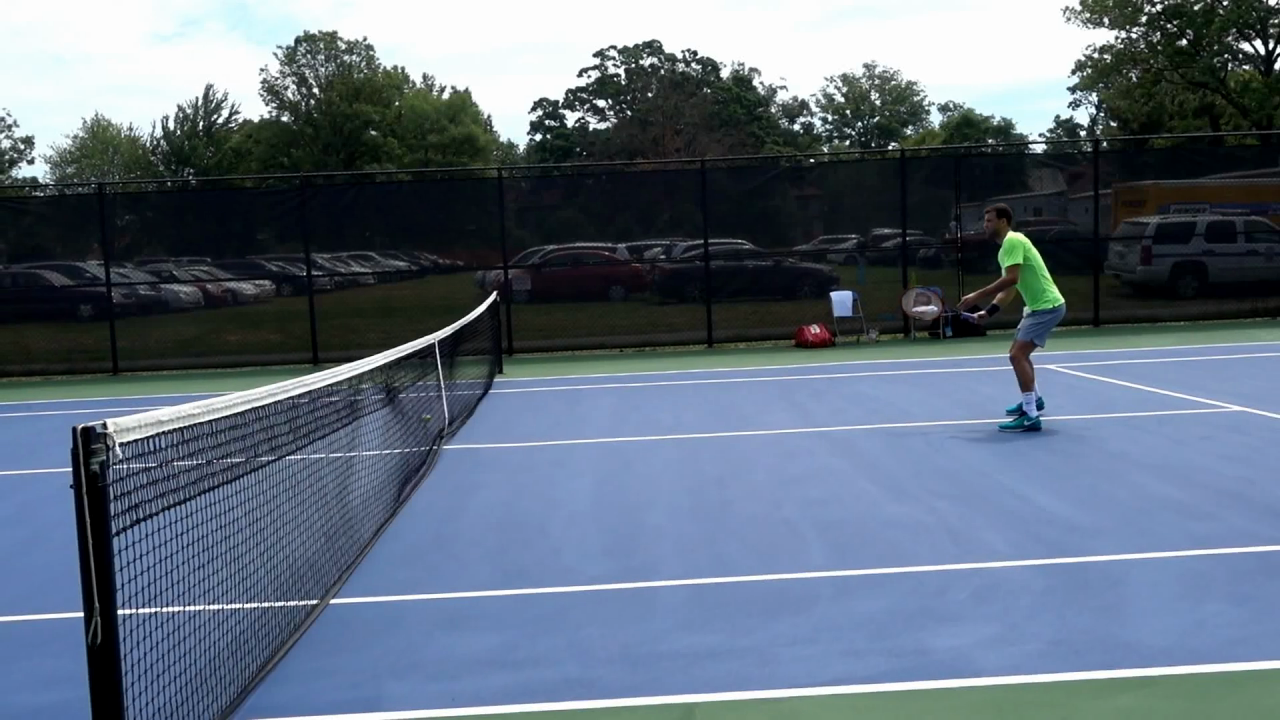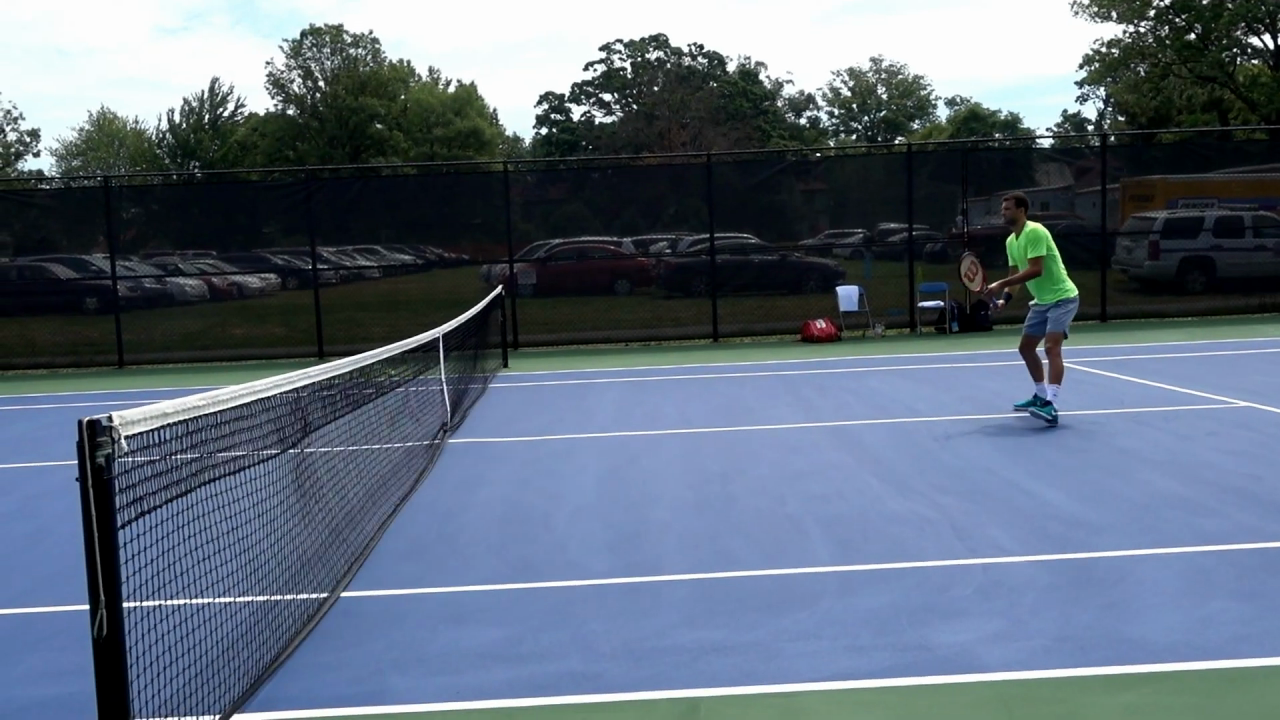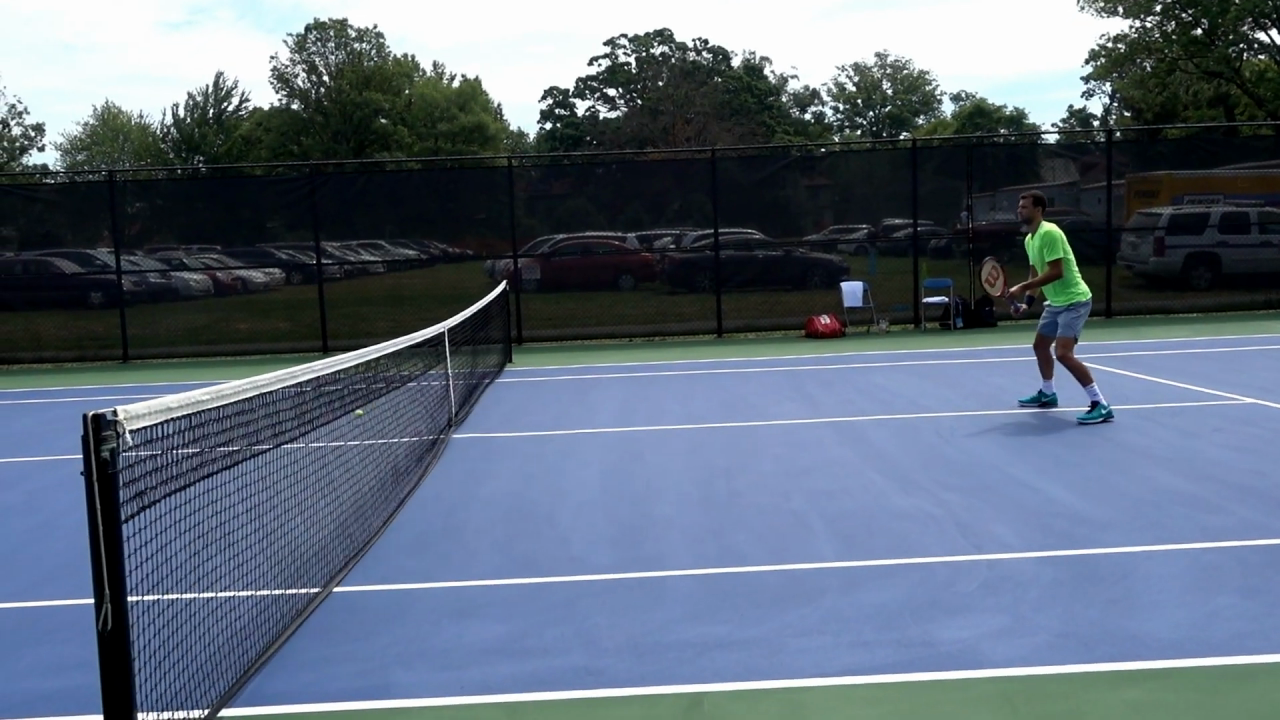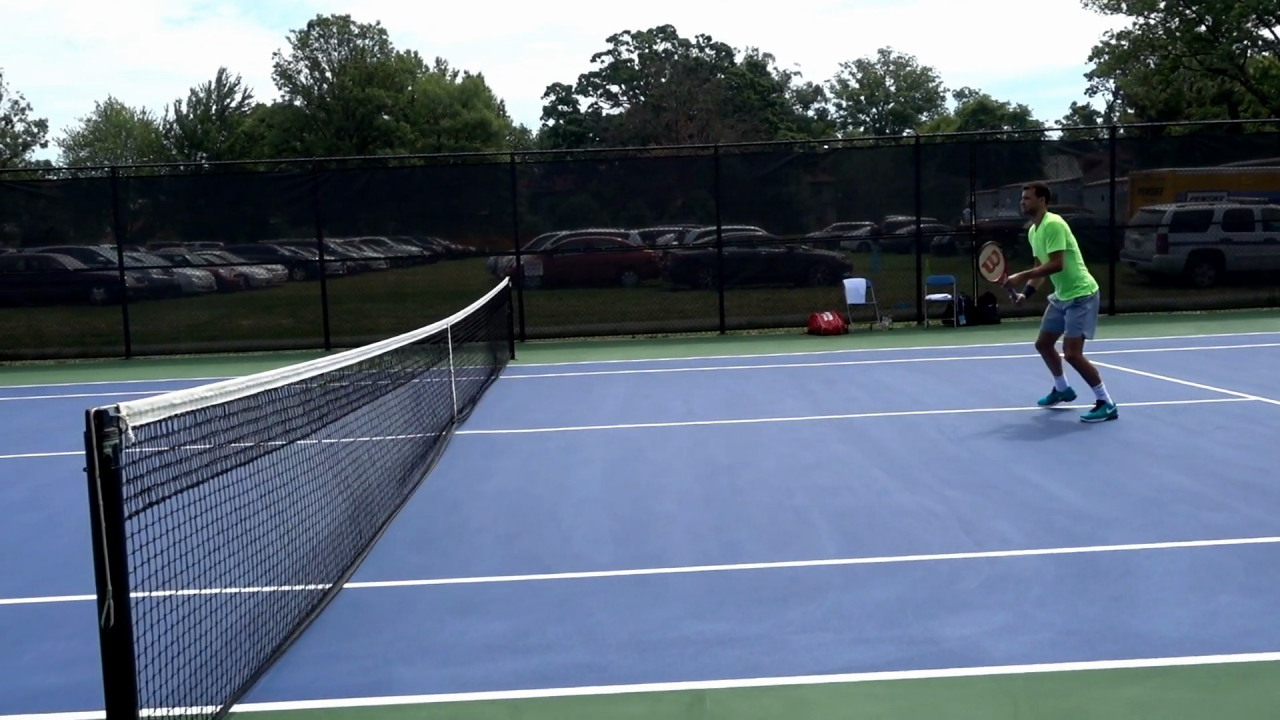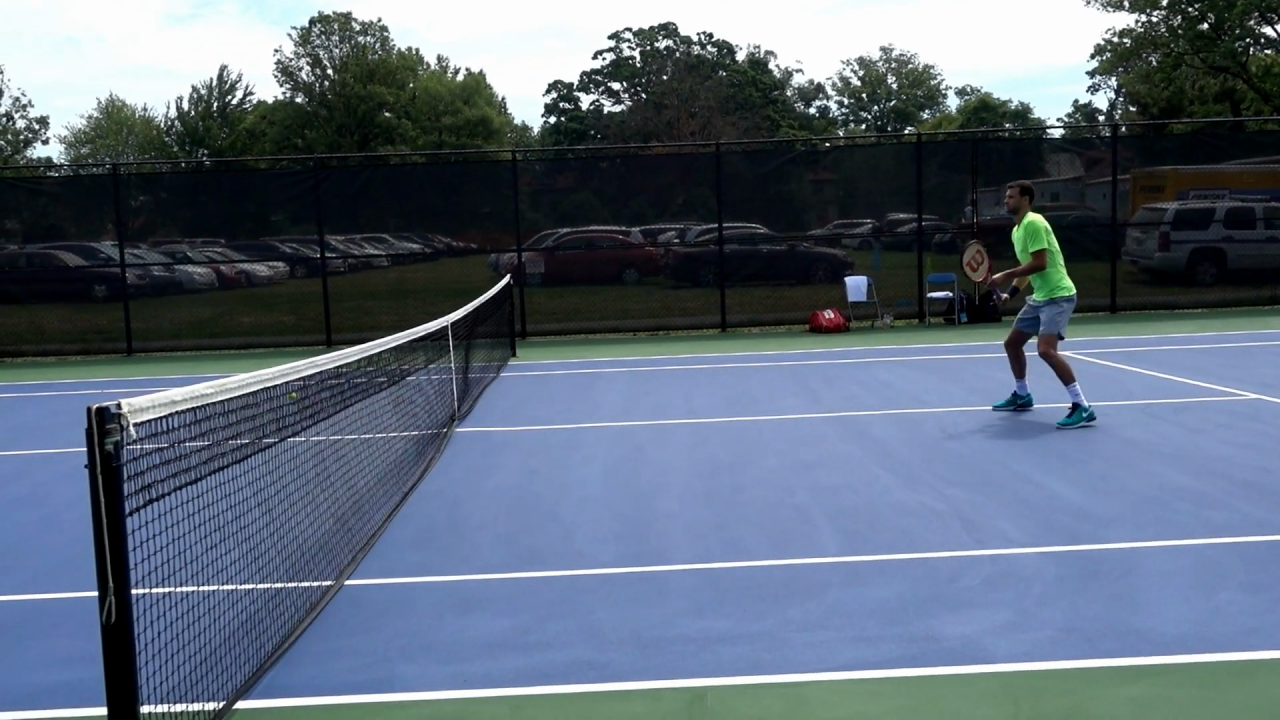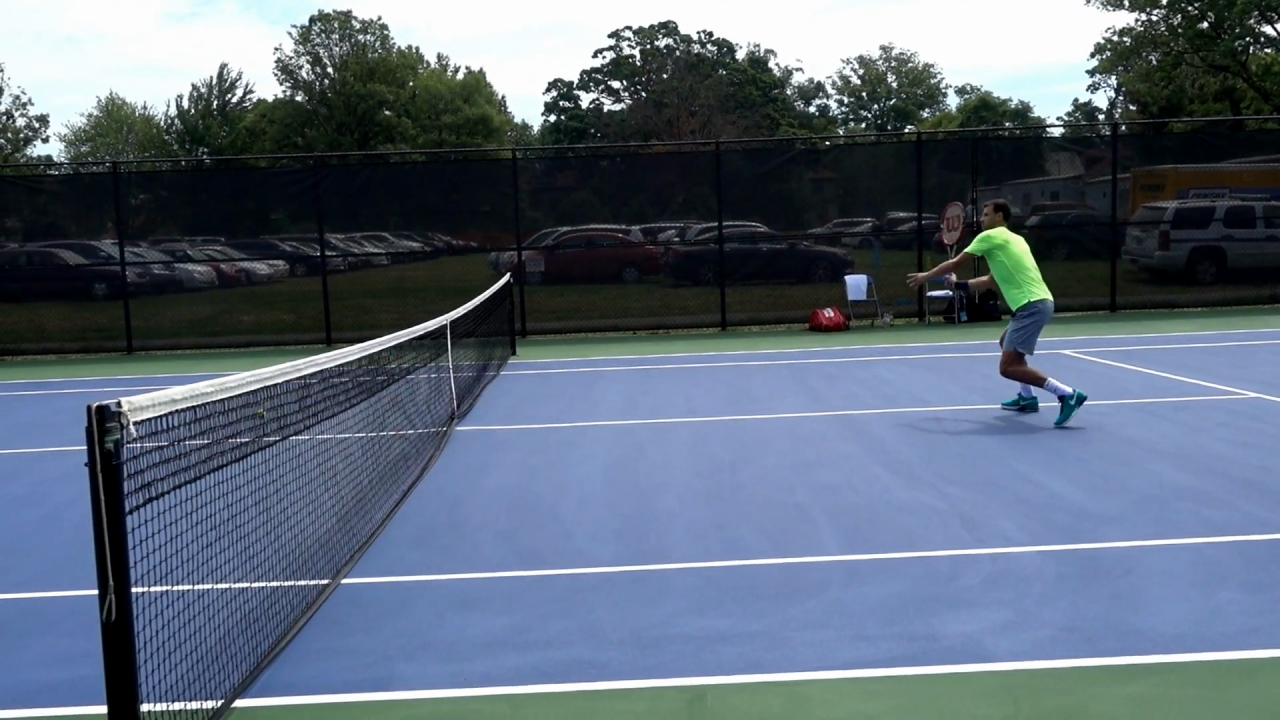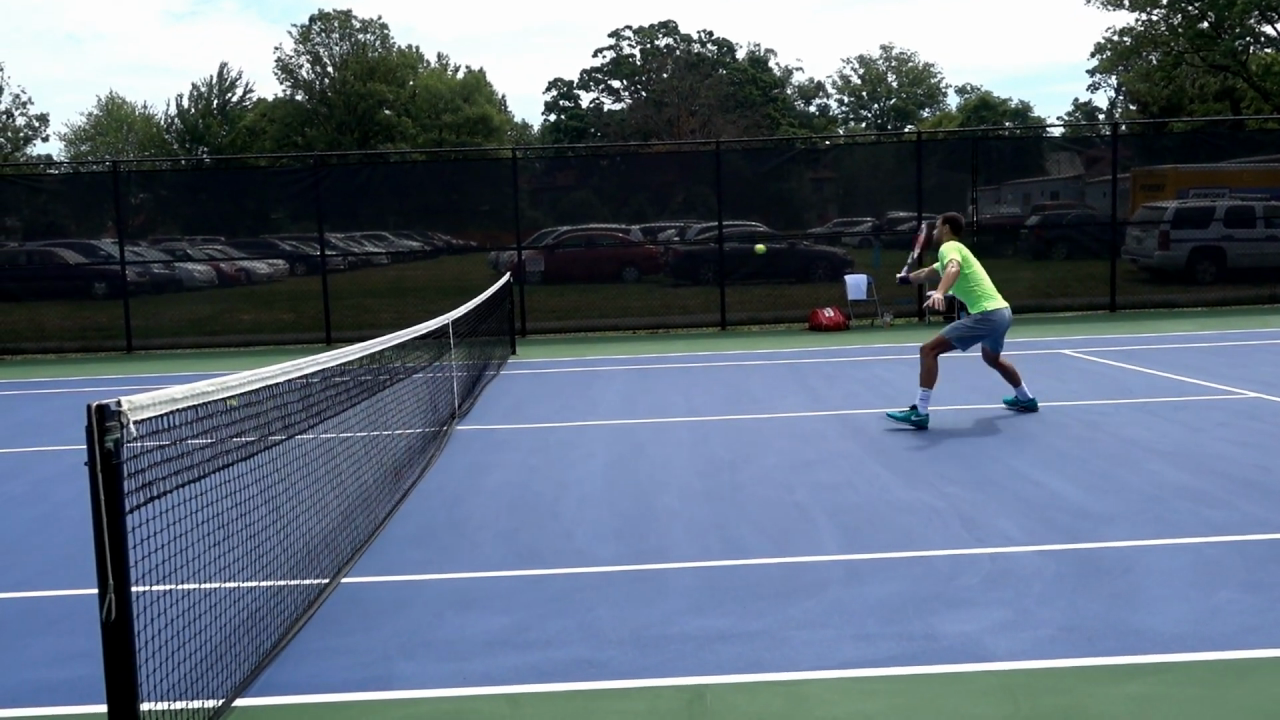
dt=0.3s
person 1, frame 1
left shoulder: (1013, 240)
right shoulder: (1004, 250)
left elbow: (1011, 279)
right elbow: (1007, 289)
left wrist: (977, 296)
right wrist: (988, 312)
left hip: (1047, 306)
right hip: (1039, 307)
left knee: (1017, 355)
right knee: (1020, 353)
left ankle: (1030, 416)
right ankle: (1034, 399)
person 1, frame 2
left shoulder: (1034, 231)
right shoulder: (1011, 241)
left elbow: (1036, 269)
right elbow: (1015, 275)
left wrist: (1000, 285)
right wrist: (1004, 299)
left hip: (1062, 297)
right hip: (1042, 300)
left knee: (1052, 348)
right knee: (1025, 348)
left ankle: (1051, 407)
right ankle: (1043, 396)
person 1, frame 3
left shoulder: (1050, 232)
right shoulder: (1029, 239)
left elbow: (1057, 272)
right elbow: (1036, 275)
left wrist: (1022, 288)
right wrist: (1027, 302)
left hip: (1074, 300)
right hip: (1056, 302)
left knee: (1063, 353)
right knee: (1040, 346)
left ankle: (1100, 404)
right ankle: (1047, 394)
person 1, frame 4
left shoulder: (1053, 223)
right shoulder: (1032, 230)
left elbow: (1056, 265)
right elbow: (1040, 267)
left wrist: (1020, 277)
right wrist: (1025, 292)
left hip: (1082, 296)
right hip: (1061, 296)
left knee: (1072, 353)
right knee: (1043, 344)
left ankle: (1106, 403)
right ankle: (1062, 389)
person 1, frame 5
left shoulder: (1033, 222)
right shoulder: (1017, 231)
left elbow: (1039, 263)
left wrist: (1005, 275)
right wrist: (1010, 293)
left hip: (1058, 297)
right hip: (1040, 297)
left knee: (1046, 350)
right knee: (1011, 344)
left ankle: (1081, 406)
right ankle: (1022, 395)
person 1, frame 6
left shoulder: (990, 237)
right shoulder: (1014, 239)
left elbow: (956, 263)
right elbow: (992, 281)
left wrist: (926, 276)
right wrist: (958, 284)
left hip: (1033, 306)
right hip: (1036, 305)
left knee: (1009, 367)
right knee: (1006, 344)
left ankle: (1067, 394)
right ankle: (1027, 397)
person 1, frame 7
left shoulder: (948, 247)
right shoulder: (953, 251)
left elbow: (953, 270)
right elbow: (927, 273)
left wrist: (939, 293)
right wrist: (905, 278)
left hip: (987, 315)
right hip: (1001, 313)
left knee: (928, 350)
right knee: (991, 357)
left ankle: (920, 412)
right ankle: (1026, 399)
